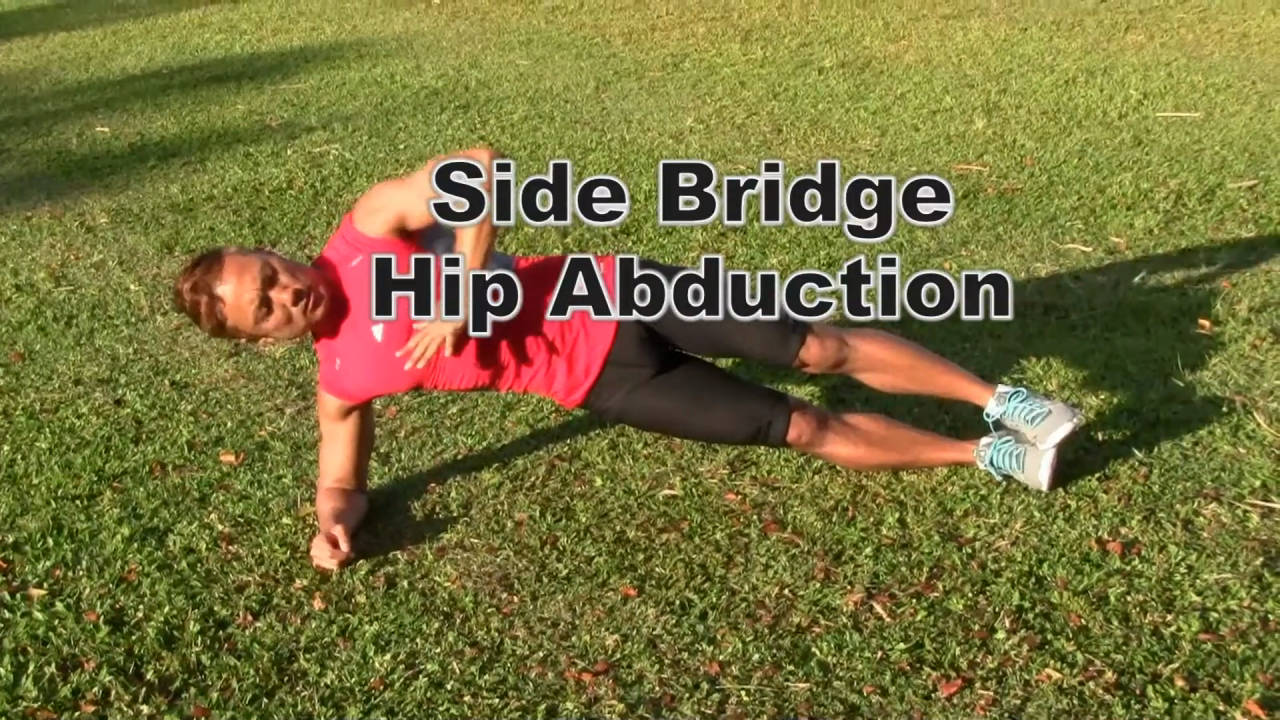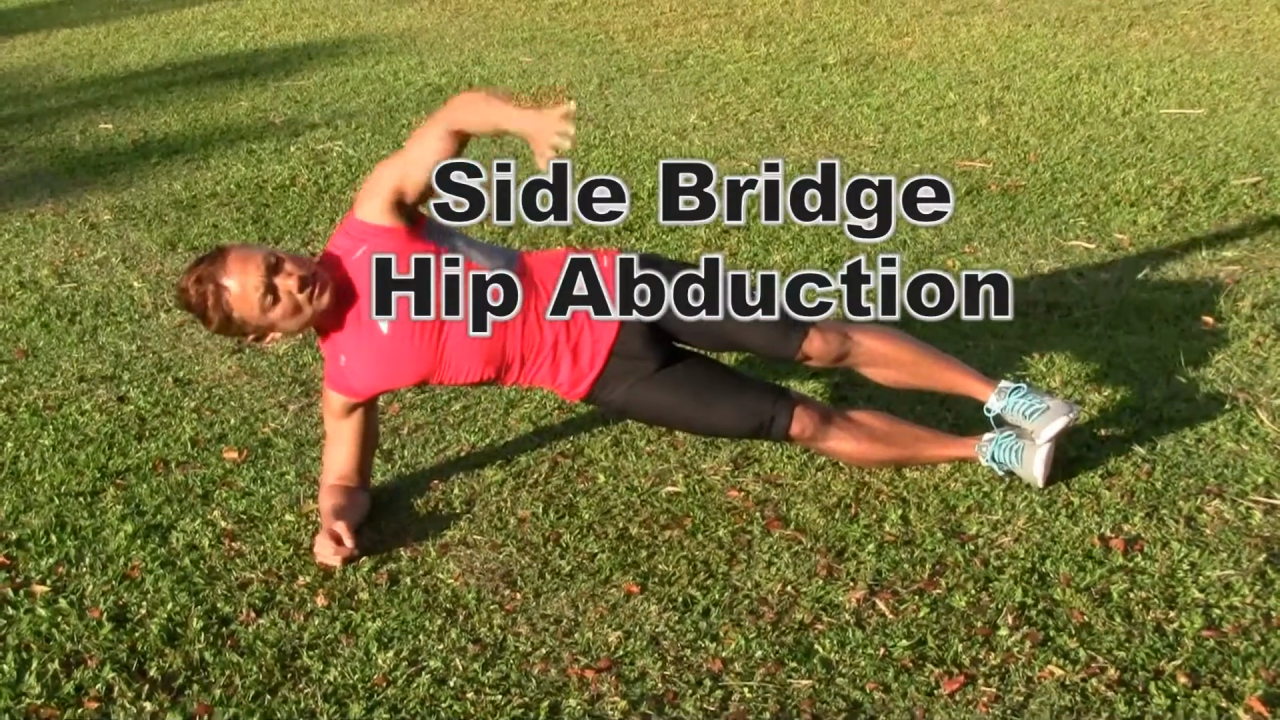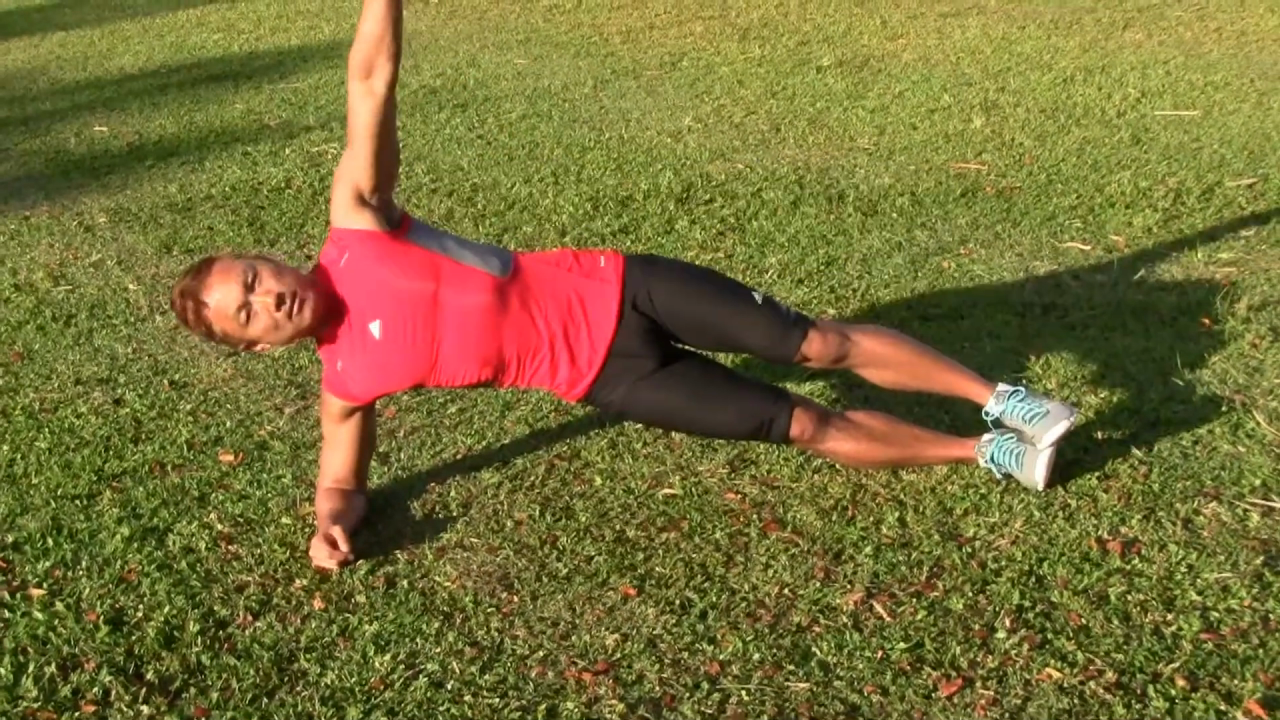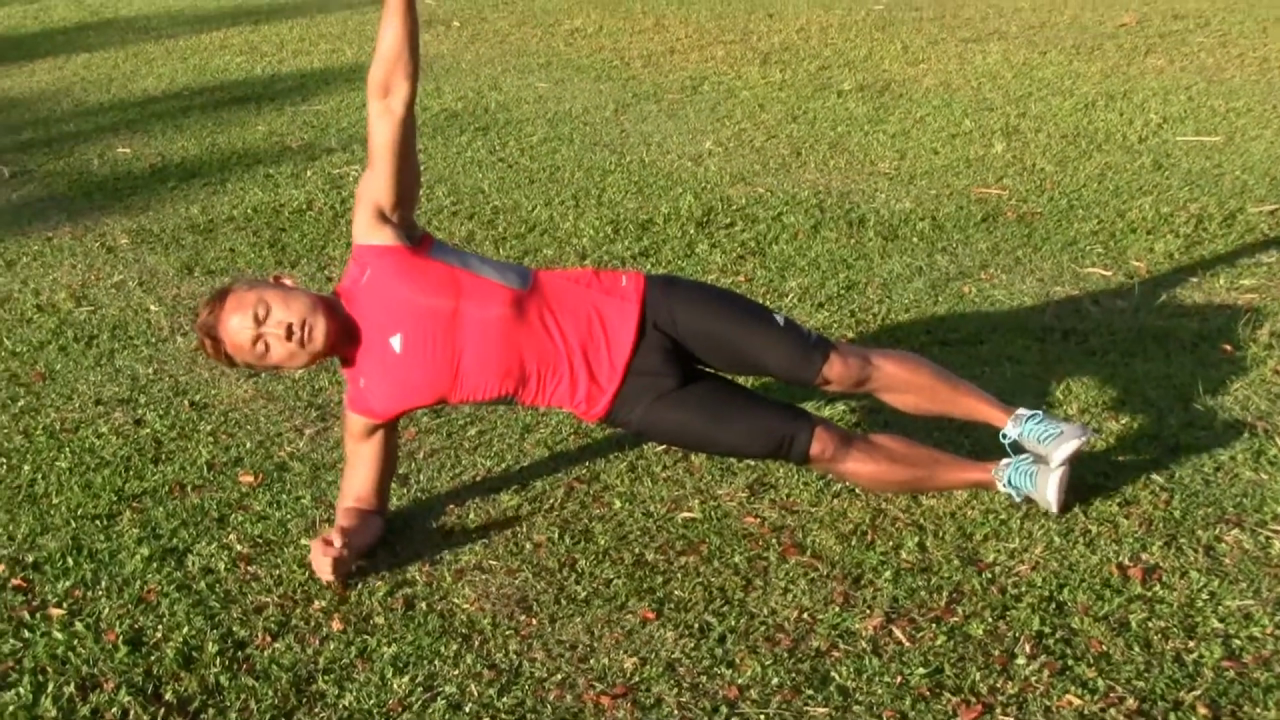
dt=0.5s
person 1, frame 1
left shoulder: (369, 224)
right shoulder: (342, 380)
left elbow: (483, 167)
right elbow: (342, 478)
left wrist: (461, 297)
right wrist: (334, 523)
left hip: (615, 297)
right hip: (601, 382)
left knee: (822, 346)
right knee: (805, 430)
left ankle: (997, 399)
right ankle: (984, 457)
person 1, frame 2
left shoulder: (371, 219)
right shoulder: (346, 381)
left elbow: (457, 114)
right elbow: (343, 474)
left wrist: (523, 116)
right wrist: (333, 525)
left hip: (617, 289)
right hip: (595, 380)
left knee: (821, 339)
right knee: (808, 423)
left ankle: (1001, 393)
right ankle: (981, 452)
person 1, frame 3
left shoulder: (353, 217)
right shoulder: (345, 381)
left elbow: (373, 76)
right elbow: (341, 479)
right wrist: (332, 524)
left hip: (615, 292)
right hip: (606, 376)
left knee: (823, 343)
right knee: (805, 425)
left ankle: (997, 399)
right ankle: (986, 453)
person 1, frame 4
left shoulder: (374, 238)
right shoulder: (368, 400)
left elbow: (392, 96)
right elbow: (364, 503)
right wrist: (342, 545)
left hip: (636, 312)
right hip: (625, 396)
left knee: (845, 368)
right knee: (823, 448)
left ankle: (1018, 425)
right ankle: (1003, 477)
